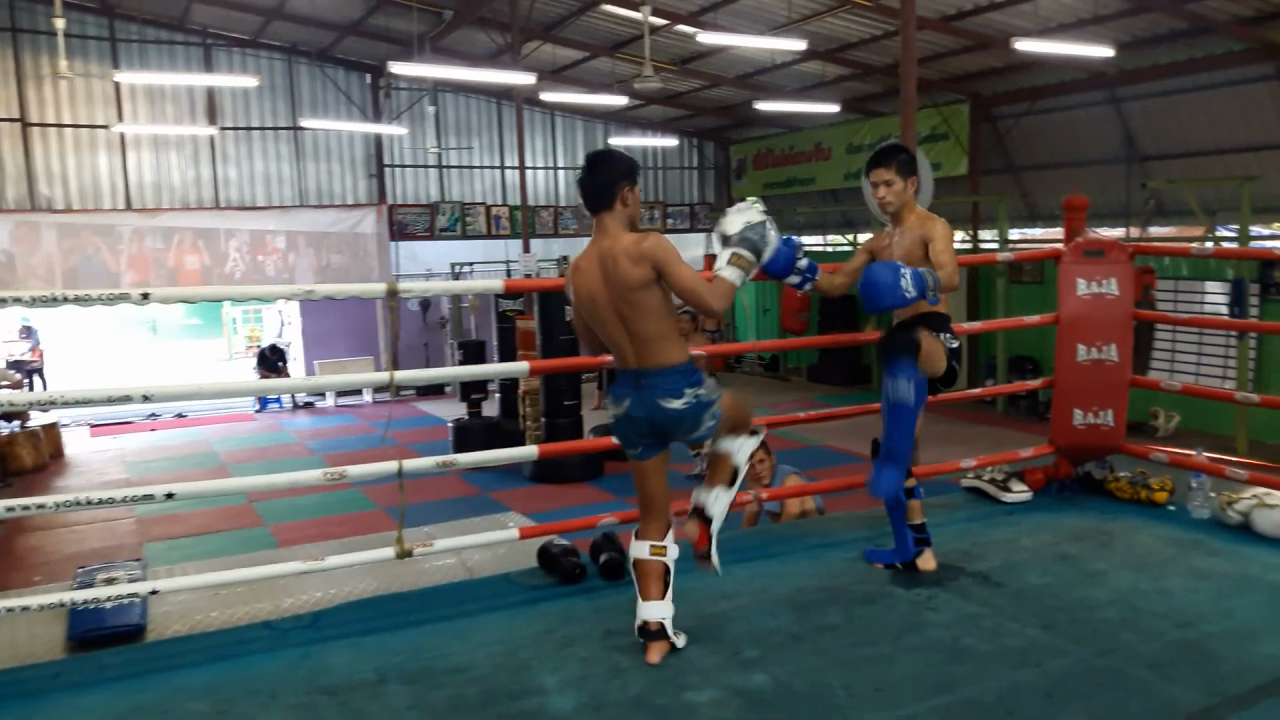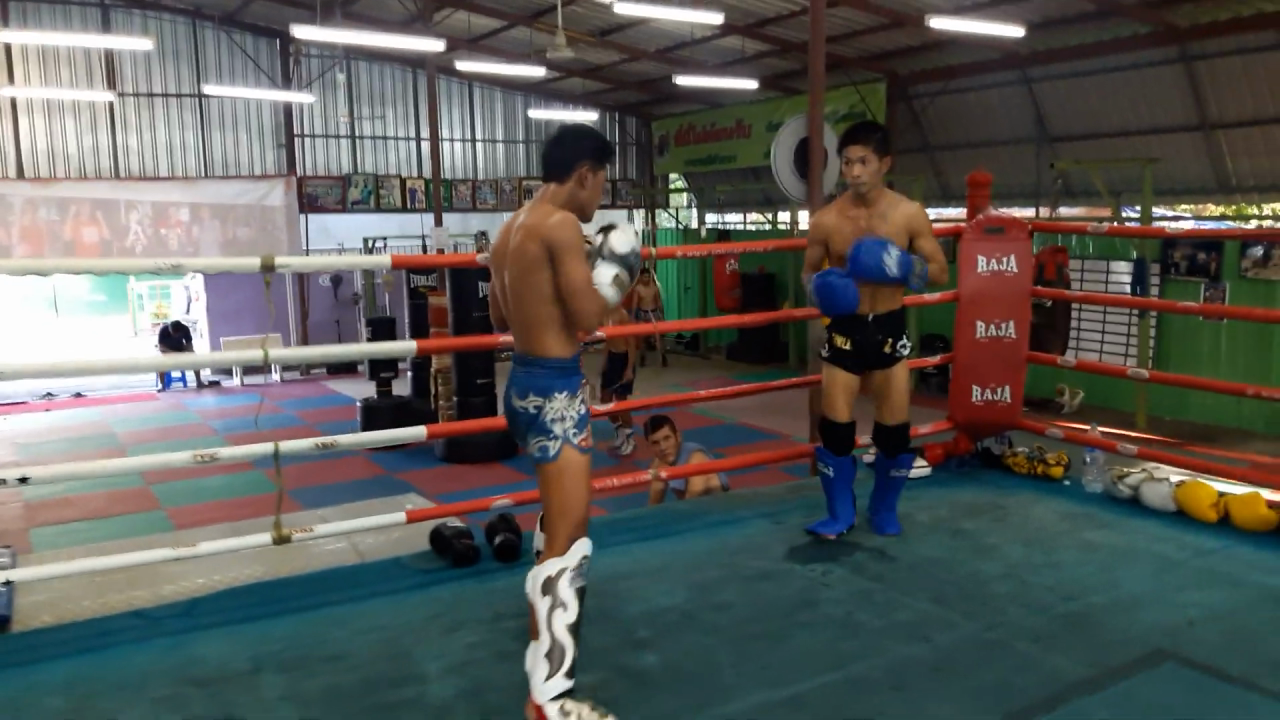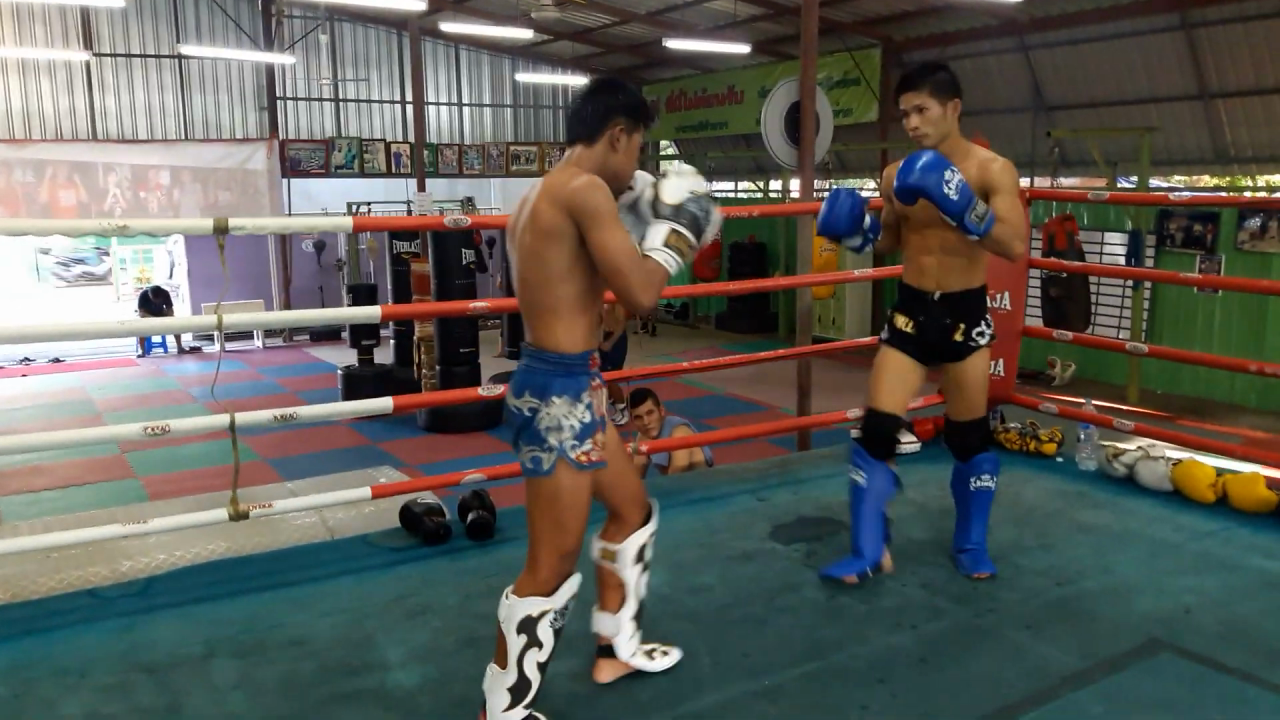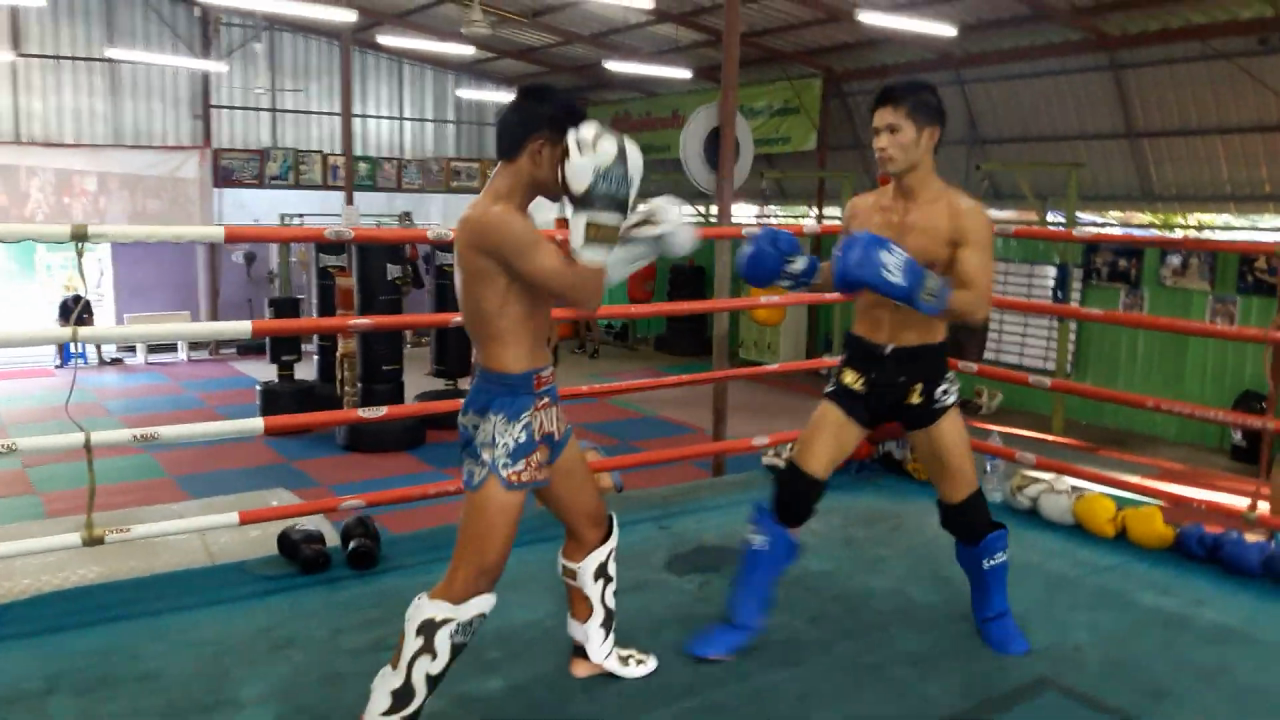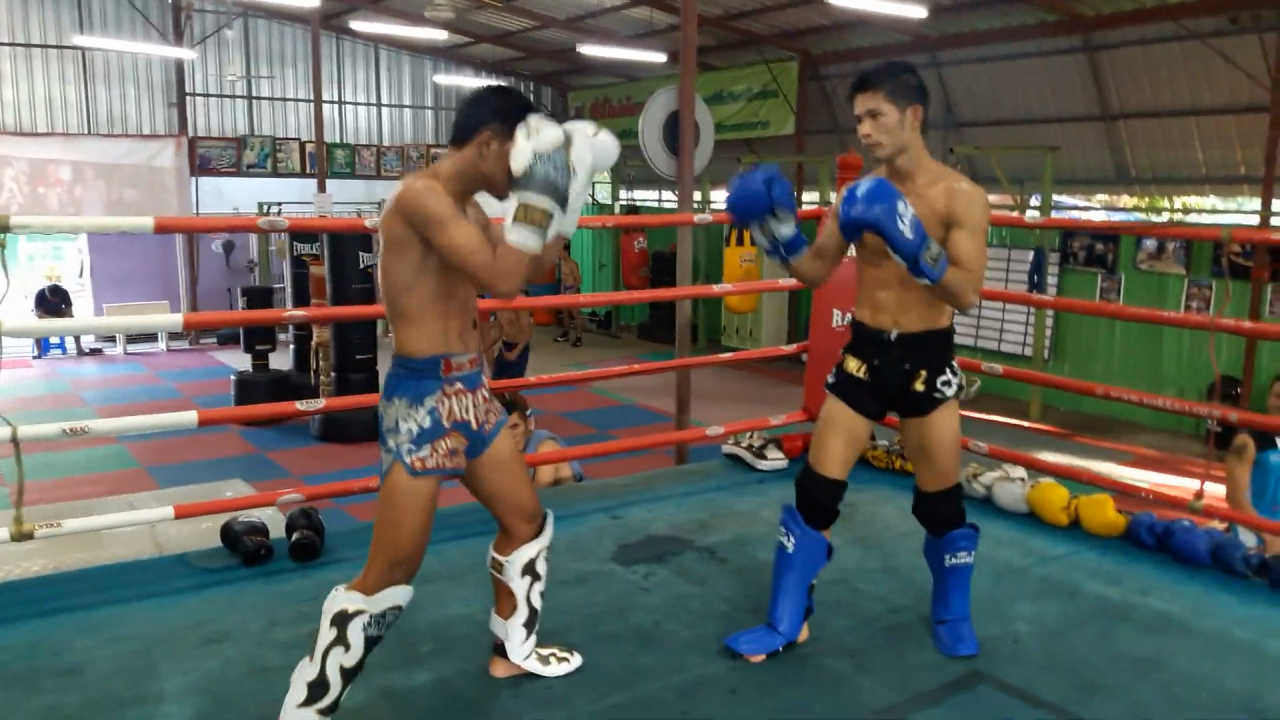
dt=0.7s
person 1, frame 1
left shoulder: (576, 271)
right shoulder: (647, 247)
right elbow: (713, 303)
right wrist: (741, 250)
left hip: (626, 397)
right hip: (678, 389)
left knee: (652, 516)
right knee: (743, 421)
left ankle: (655, 630)
right ankle: (706, 516)
person 1, frame 2
left shoulder: (510, 230)
right shoulder: (561, 225)
right elbow: (590, 316)
right wrist: (616, 266)
left hip: (524, 382)
right hip: (554, 389)
left knee: (560, 509)
right knee: (568, 541)
left ankle: (551, 607)
person 1, frame 3
left shoulder: (540, 196)
right shoulder: (584, 189)
right elbow: (641, 293)
left wrist: (637, 213)
right wrist: (677, 227)
left hip: (566, 384)
right hip: (560, 391)
left knee: (632, 511)
right knee: (551, 569)
left ankle: (617, 646)
person 1, frame 4
left shoulder: (509, 215)
right shoulder: (494, 219)
left elbow: (572, 274)
right elbow: (582, 293)
left wrist: (646, 237)
right wrist: (599, 200)
left hip: (539, 405)
right hip: (506, 415)
left knee: (592, 527)
right knee: (468, 585)
left ankle: (594, 648)
person 1, frame 5
left shoulder: (464, 204)
right shoulder: (422, 195)
left elbow: (517, 268)
right elbow: (504, 278)
left wrist: (562, 187)
right wrist: (540, 188)
left hip: (470, 392)
right hip: (422, 398)
left knee: (525, 521)
right knee: (388, 575)
left ankle: (514, 648)
person 2, frame 1
left shoulder: (931, 226)
right shoulder: (878, 242)
left elbow: (950, 276)
right elbow: (837, 283)
left wrist: (917, 280)
left hip: (934, 341)
right hip: (907, 353)
left knee: (898, 344)
right knee: (886, 451)
left ankle: (893, 464)
right ankle: (912, 548)
person 2, frame 2
left shoulder: (910, 214)
right shoulder: (826, 221)
left elbow: (939, 271)
right elbow: (810, 271)
left wrist: (903, 269)
right wrist: (819, 288)
left hip: (891, 332)
right hip: (844, 333)
left knee: (893, 436)
right knee: (835, 432)
left ankle: (882, 505)
right ankle: (840, 514)
person 2, frame 3
left shoulder: (992, 170)
right shoulder: (895, 176)
left elbow: (1016, 247)
left wrist: (962, 204)
right wrist: (857, 231)
left hip: (965, 314)
right hip: (909, 312)
left knee: (970, 436)
right knee: (878, 431)
left ankle: (971, 544)
right ankle: (867, 552)
person 2, frame 4
left shoulder: (963, 216)
right shoulder: (861, 209)
left elbow: (978, 308)
left wrist: (911, 283)
right wrist: (794, 267)
left hip: (925, 374)
right hip: (861, 367)
left knee: (966, 506)
right knee: (795, 488)
left ankle: (994, 615)
right ankle: (741, 620)
person 2, frame 5
left shoulder: (962, 196)
right shoulder: (857, 196)
left elbow: (967, 295)
right elbow: (814, 271)
left wrist: (913, 243)
right wrist: (778, 225)
left hip: (927, 360)
right hip: (864, 355)
left knee: (941, 502)
right knee: (815, 492)
left ankle: (951, 616)
right ankle: (785, 622)
